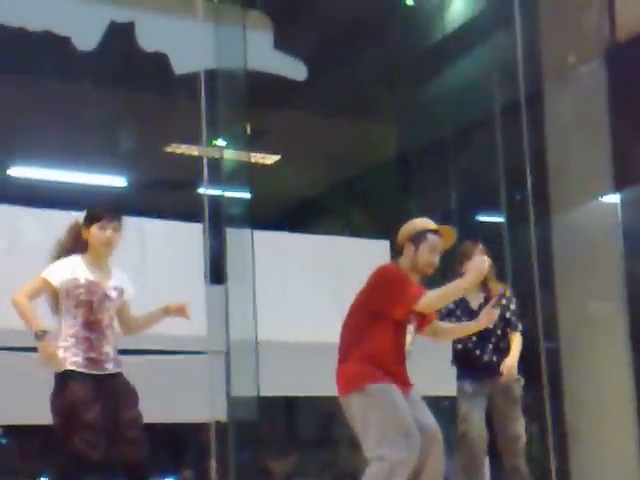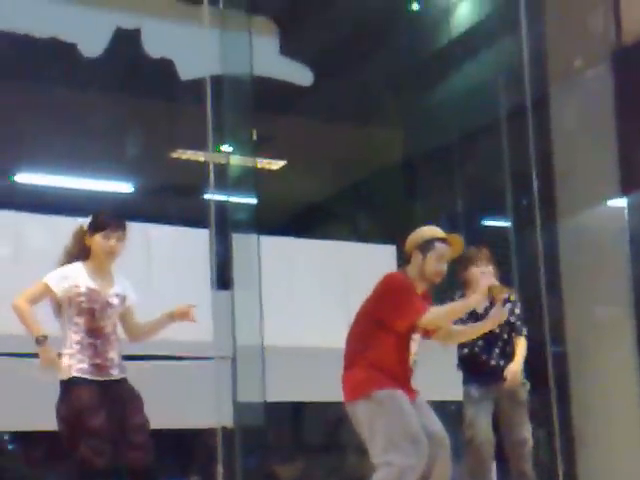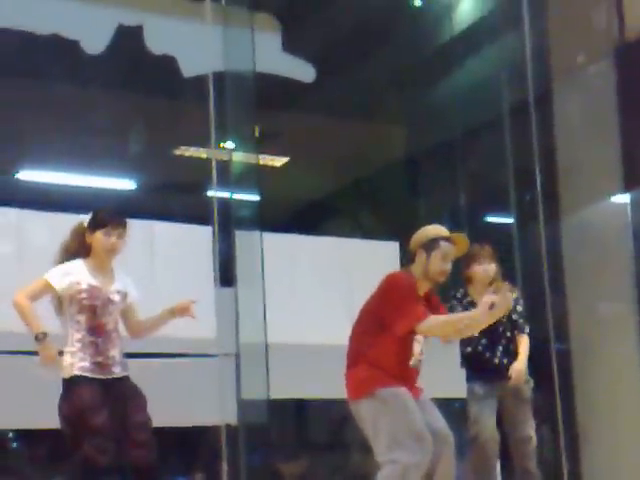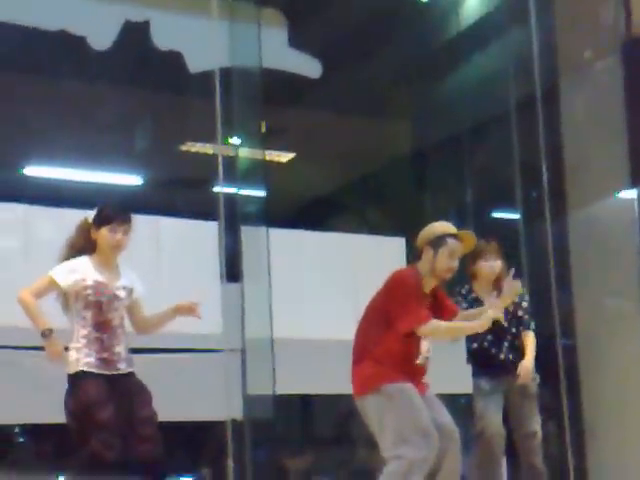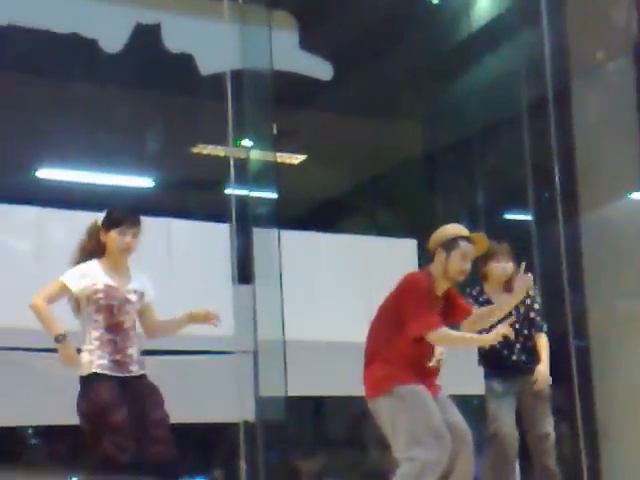
dt=0.1s
person 1, frame 1
left shoulder: (119, 278)
right shoulder: (69, 266)
left elbow: (128, 326)
right elbow: (21, 298)
left wrist: (164, 312)
right wrist: (42, 336)
left hip: (110, 373)
right hip: (75, 372)
left knee: (133, 448)
right knee: (85, 451)
person 1, frame 2
left shoulder: (122, 285)
right shoulder: (70, 275)
left elbow: (134, 333)
right elbow: (21, 303)
left wrist: (170, 317)
right wrist: (42, 341)
left hip: (116, 380)
right hip: (80, 379)
left knee: (140, 455)
person 1, frame 3
left shoulder: (123, 282)
right shoulder: (71, 272)
left elbow: (135, 330)
right elbow: (21, 299)
left wrist: (170, 313)
right wrist: (42, 339)
left hip: (118, 378)
right hip: (81, 377)
left knee: (143, 453)
right knee: (98, 458)
person 1, frame 4
left shoulder: (129, 278)
right shoulder: (77, 268)
left elbow: (141, 325)
right elbow: (26, 296)
left wrist: (176, 311)
right wrist: (48, 334)
left hip: (123, 374)
right hip: (87, 373)
left knee: (149, 447)
right knee: (105, 453)
person 1, frame 5
left shoulder: (140, 281)
right shoulder: (88, 272)
left elbow: (152, 330)
right elbow: (39, 302)
left wrist: (190, 318)
right wrist: (62, 340)
left hip: (135, 376)
right hip: (100, 375)
left knee: (161, 450)
right knee: (117, 454)
person 2, frame 1
left shoulder: (410, 287)
right shoulder: (388, 276)
left elbow: (434, 329)
right elbow: (428, 304)
left wrist: (477, 324)
right wrist: (470, 278)
left hip: (394, 380)
right hip: (366, 378)
left knee: (429, 438)
right knee: (399, 448)
person 2, frame 2
left shoulder: (420, 295)
right shoulder: (395, 284)
left elbow: (447, 333)
right elbow: (430, 319)
left wrist: (488, 323)
right wrist: (474, 299)
left hip: (399, 386)
right hip: (371, 385)
left knee: (437, 444)
right knee: (406, 454)
person 2, frame 3
left shoulder: (426, 295)
right shoulder: (397, 284)
left elbow: (453, 329)
right elbow: (427, 327)
left wrist: (493, 314)
right wrist: (476, 313)
left hip: (403, 384)
right hip: (374, 383)
left knee: (441, 441)
right knee: (411, 451)
person 2, frame 4
left shoulder: (433, 291)
right shoulder: (404, 281)
left elbow: (460, 320)
right elbow: (427, 328)
left wrist: (501, 301)
right wrist: (477, 324)
left hip: (409, 379)
right hip: (380, 378)
left knee: (447, 437)
right knee: (417, 447)
person 2, frame 5
left shoulder: (446, 293)
right shoulder: (415, 284)
left elbow: (474, 318)
right elbow: (435, 335)
left wrist: (514, 296)
right wrist: (486, 339)
left hip: (422, 381)
right hip: (392, 380)
left knee: (459, 439)
right knee: (429, 449)
person 3, frame 1
left shoulder: (502, 294)
right shoulder: (450, 299)
left elbow: (515, 330)
left wrist: (513, 358)
left hip: (503, 375)
right hip: (469, 379)
left knee: (514, 438)
right knee: (473, 436)
person 3, frame 2
left shoulder: (507, 298)
left elbow: (520, 334)
left wrist: (517, 362)
left hip: (509, 380)
right hip: (475, 384)
left knee: (520, 441)
right knee: (480, 440)
person 3, frame 3
left shoulder: (509, 295)
right shoulder: (457, 301)
left elbow: (522, 332)
left wrist: (521, 360)
left hip: (512, 377)
right hip: (479, 381)
left knee: (524, 439)
right knee: (484, 438)
person 3, frame 4
right shoulder: (463, 297)
left elbow: (527, 328)
left wrist: (529, 358)
left hip: (518, 373)
right hip: (485, 377)
left knee: (530, 434)
right knee: (490, 433)
person 3, frame 5
left shoulder: (525, 293)
right shoulder: (474, 298)
left elbow: (539, 331)
left wrist: (544, 363)
left hip: (530, 374)
right hip: (497, 379)
left knee: (543, 436)
right knee: (504, 435)
